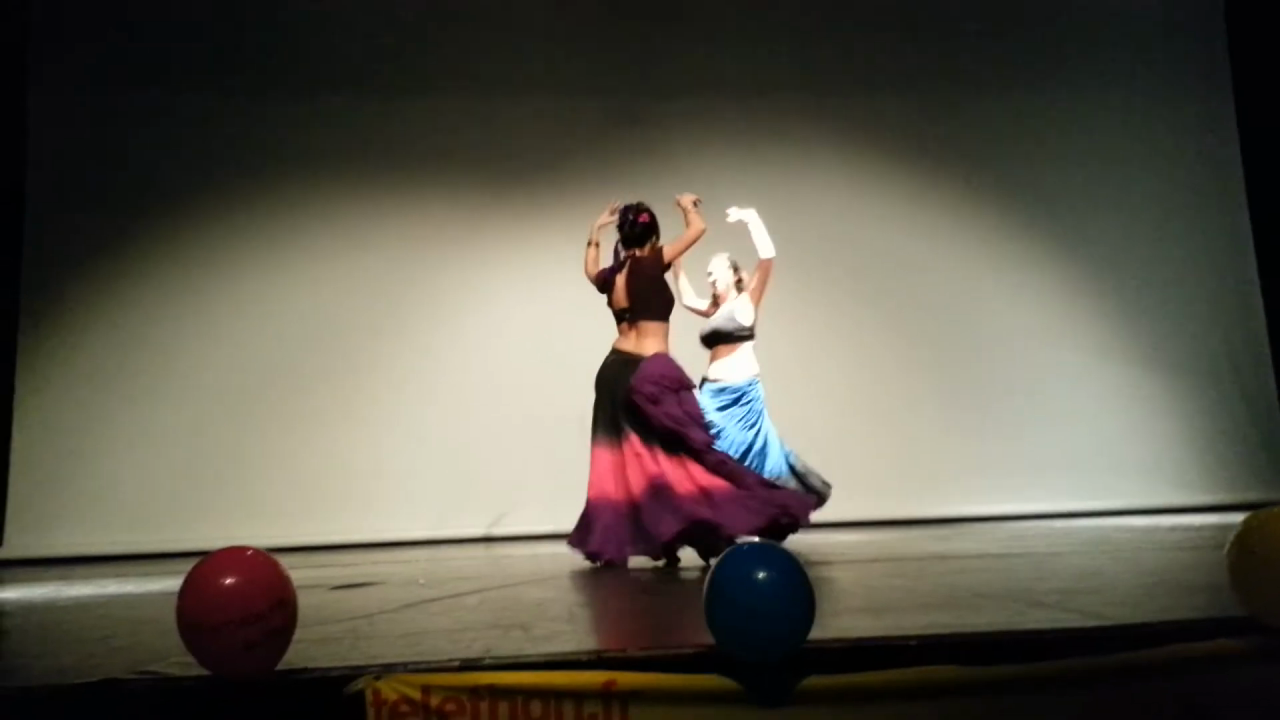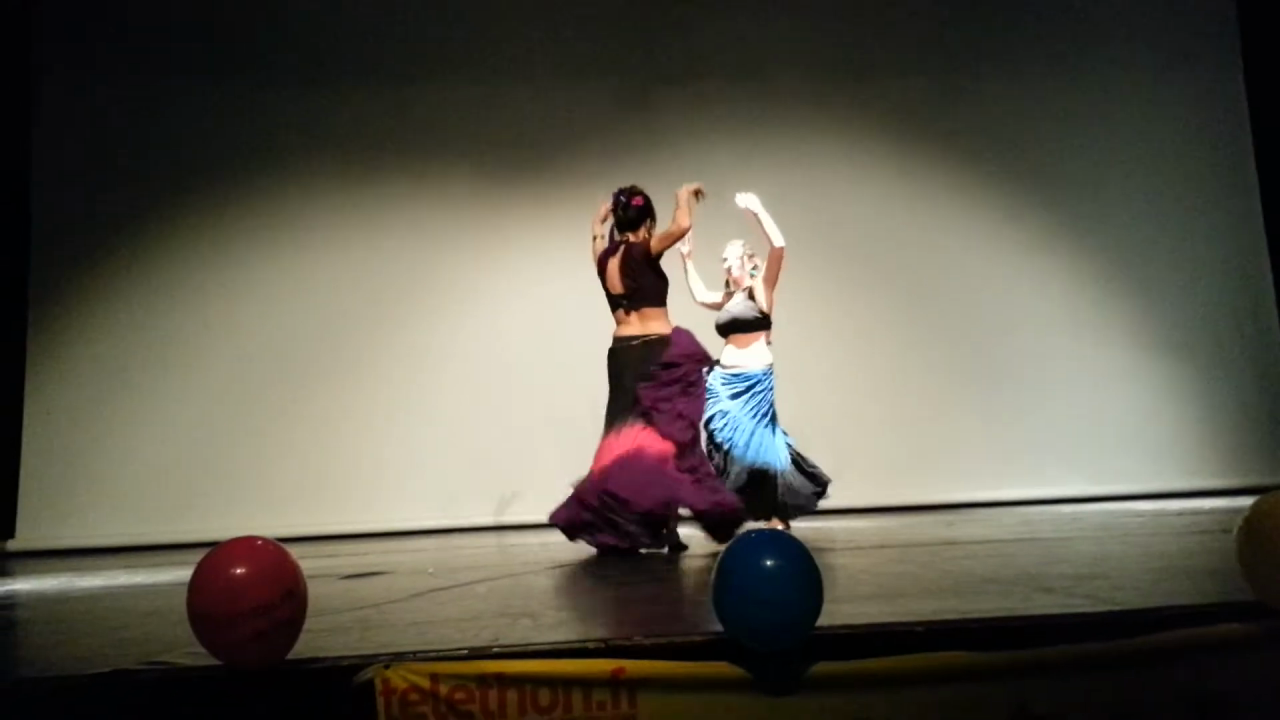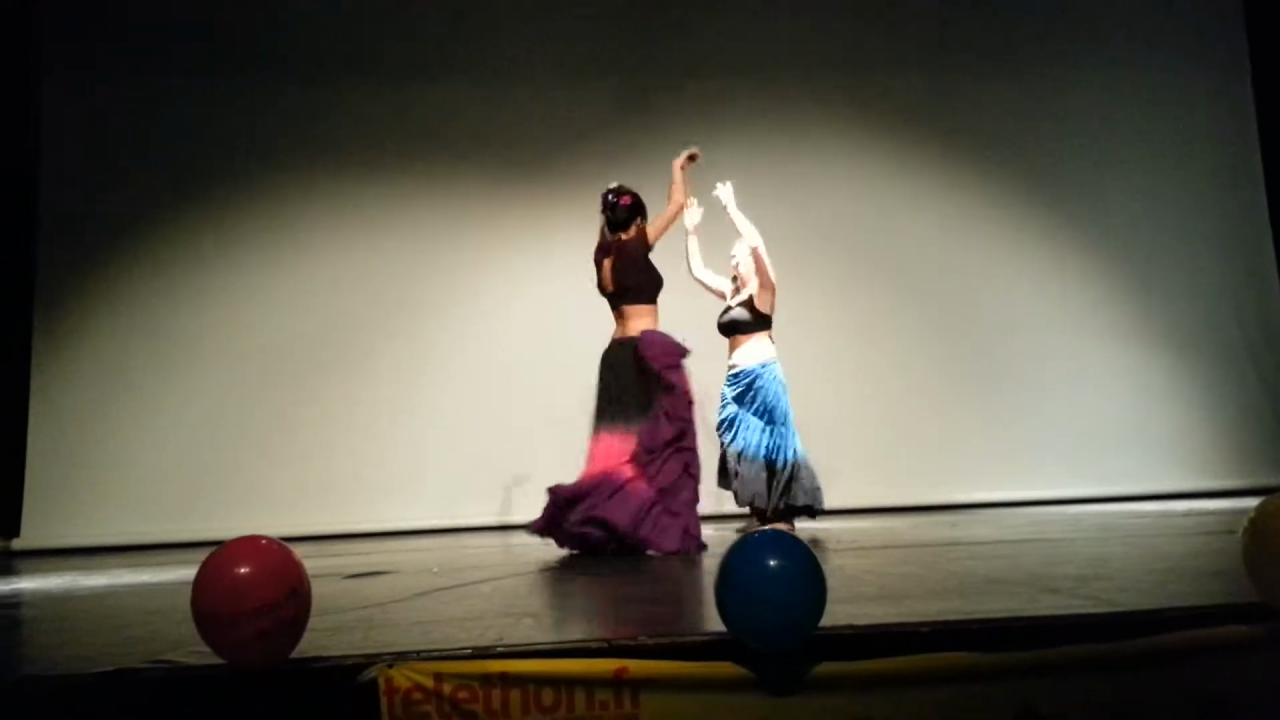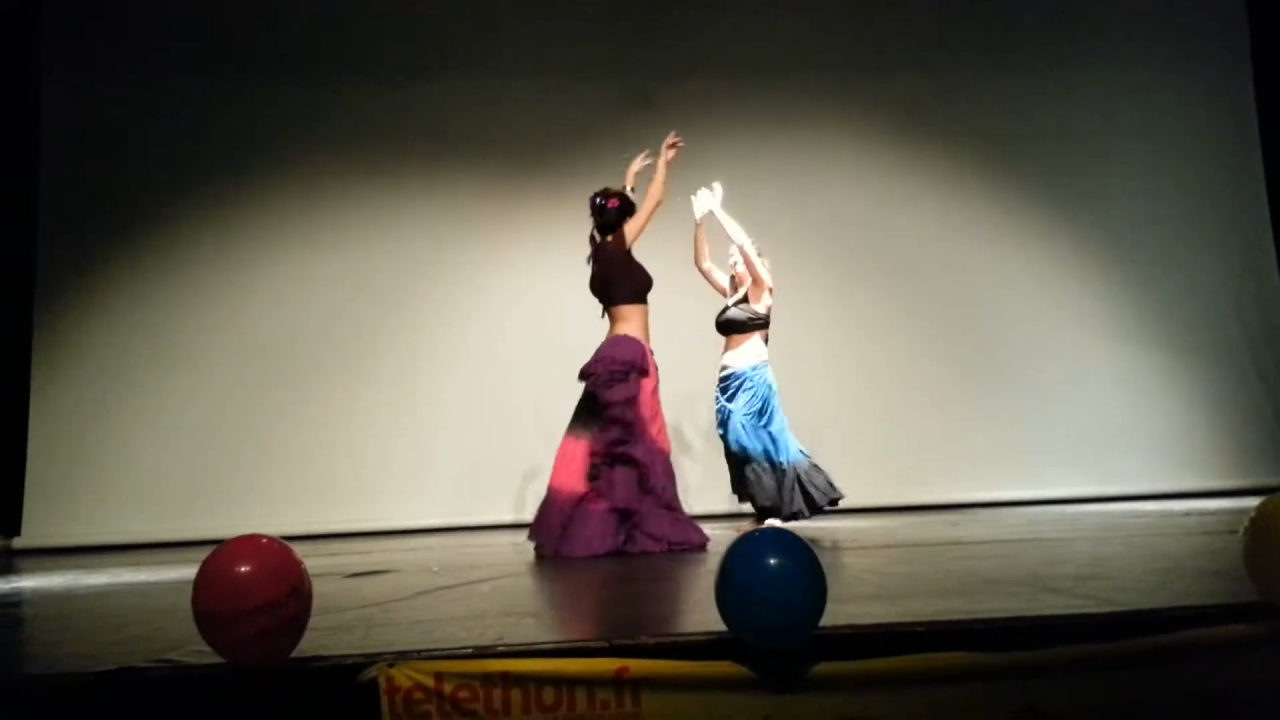
dt=0.2s
person 1, frame 1
left shoulder: (610, 274)
right shoulder: (651, 266)
left elbow: (590, 269)
right elbow: (697, 229)
left wrist: (595, 229)
right wrist: (687, 207)
left hip: (614, 371)
right hip: (651, 375)
left knee: (619, 461)
right knee: (671, 454)
left ankle: (611, 545)
person 1, frame 2
left shoulder: (606, 258)
right shoulder: (641, 253)
right elbow: (682, 225)
left wrist: (599, 227)
right wrist: (684, 196)
left hip: (622, 355)
right hip: (661, 354)
left knee: (629, 438)
right knee: (668, 435)
left ankle: (617, 531)
right ankle: (659, 530)
person 1, frame 3
left shoulder: (605, 254)
right shoulder: (634, 249)
right elbow: (677, 204)
left wrist: (610, 208)
right wrist: (678, 167)
left hip: (617, 356)
right hip: (645, 354)
left knee: (624, 442)
right knee: (656, 442)
left ankle: (616, 529)
right ankle: (665, 532)
person 1, frame 4
left shoulder: (604, 253)
right shoulder: (614, 252)
left elbow: (617, 218)
right elbow: (653, 202)
left wrist: (630, 177)
right wrist: (663, 161)
left hip: (615, 356)
right hip: (627, 356)
left knee: (607, 446)
right knee: (630, 445)
left ankle: (590, 532)
right ankle: (646, 534)
person 2, frame 1
left shoulder: (747, 302)
right shoulder: (715, 309)
left elbow: (767, 257)
right elbow: (687, 299)
left wrist: (751, 219)
right wrist: (677, 265)
left hip: (743, 391)
right hip: (712, 393)
left knee: (754, 454)
person 2, frame 2
left shoulder: (761, 289)
right shoulder: (727, 297)
left elbow: (778, 247)
right elbow: (700, 294)
left wrist: (756, 209)
right wrist: (687, 257)
left hip: (754, 380)
right hip: (723, 381)
left knee: (757, 446)
right knee: (726, 445)
left ankle: (778, 514)
person 2, frame 3
left shoulder: (763, 289)
right shoulder: (732, 292)
left elbow: (758, 244)
right elbow: (698, 271)
left wrist: (730, 207)
right wrist: (692, 231)
left hip: (761, 376)
right hip: (735, 381)
left knee: (769, 442)
right knee: (741, 445)
left ankle: (783, 515)
right ankle: (759, 512)
person 2, frame 4
left shoulder: (761, 290)
right shoulder: (731, 291)
left elbow: (743, 243)
right elbow: (702, 263)
left wrist: (719, 210)
right wrist: (700, 221)
left hip: (752, 378)
right hip: (730, 381)
left knee: (755, 442)
right knee: (742, 446)
left ankle: (777, 511)
right ankle: (765, 512)
